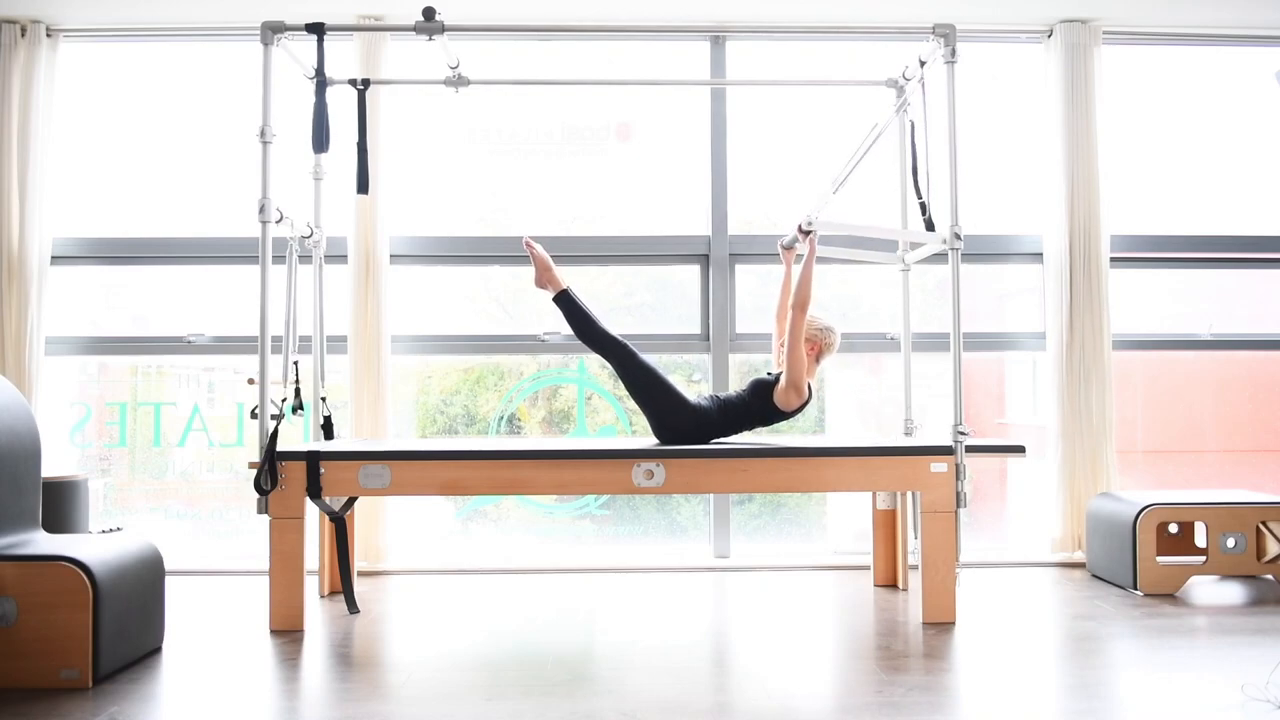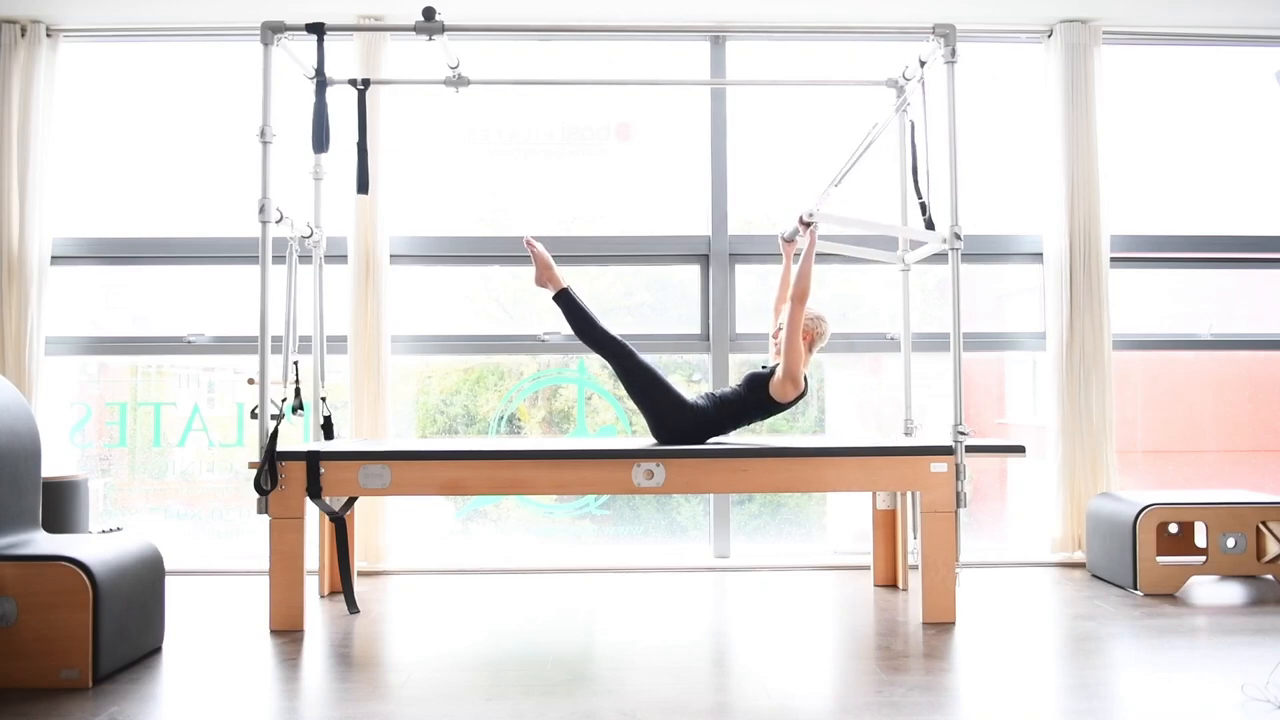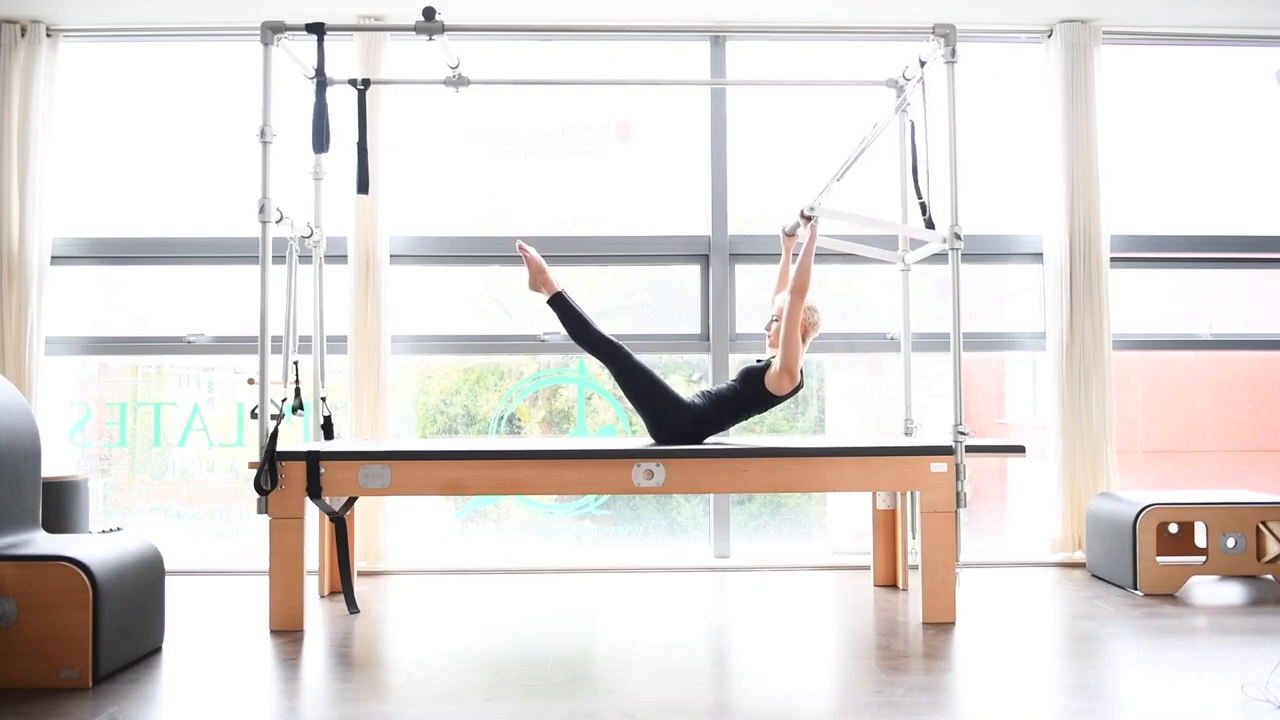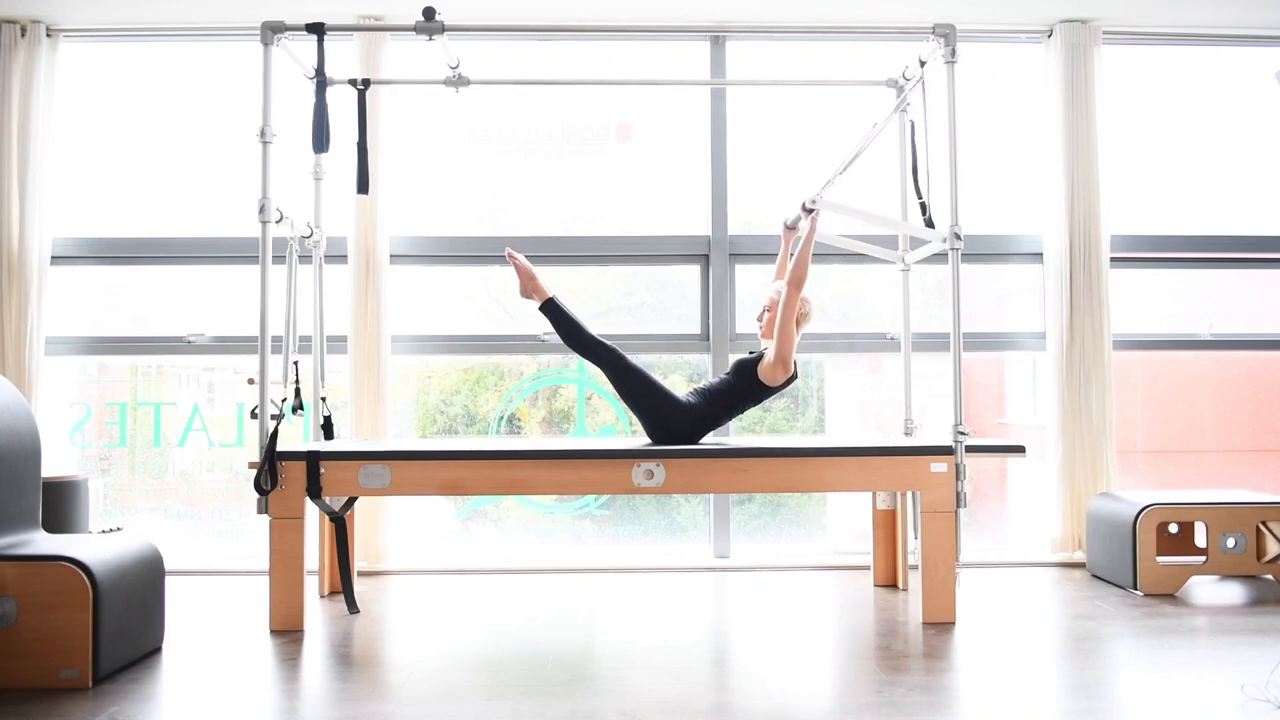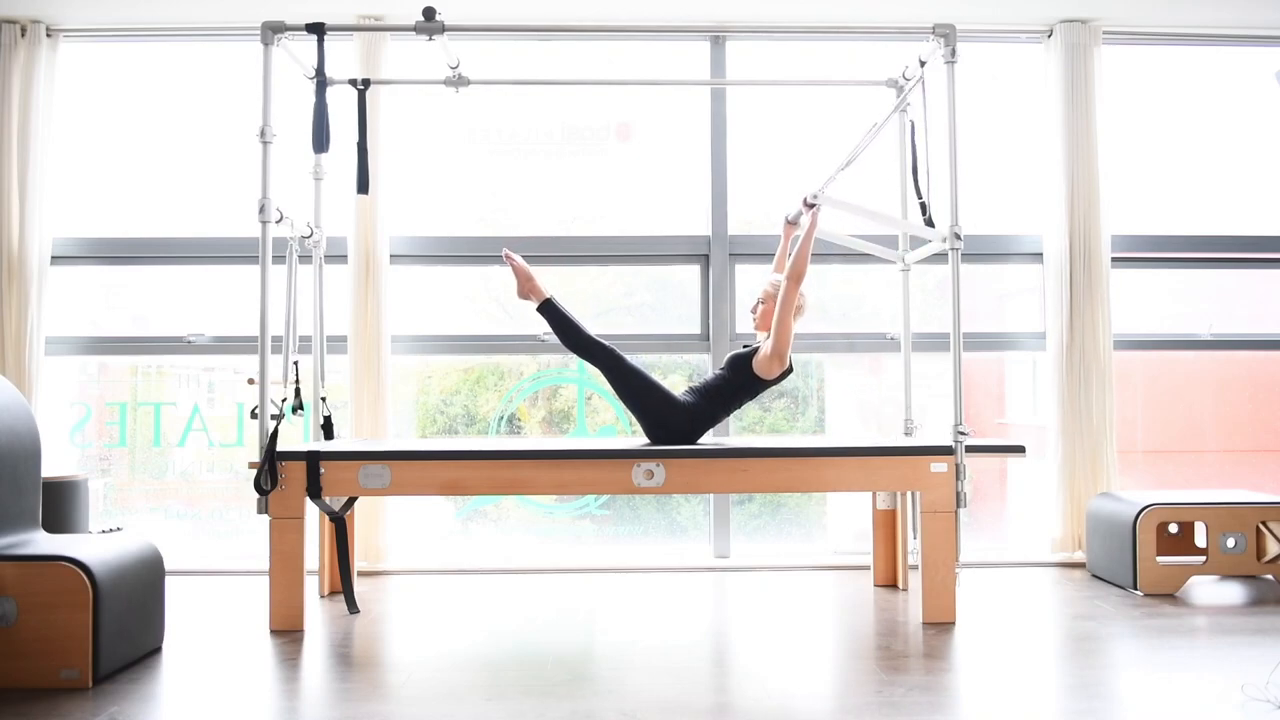
dt=0.4s
person 1, frame 1
left shoulder: (795, 389)
right shoulder: (785, 383)
left elbow: (798, 312)
right elbow: (783, 319)
left wrist: (810, 255)
right wrist: (788, 265)
left hip: (688, 424)
right hip: (688, 425)
left knee: (618, 350)
left ankle: (554, 283)
person 1, frame 2
left shoulder: (791, 380)
right shoulder: (780, 375)
left elbow: (798, 303)
right elbow: (783, 308)
left wrist: (810, 247)
right wrist: (788, 258)
left hip: (685, 424)
right hip: (685, 425)
left knee: (617, 350)
left ankle: (556, 282)
person 1, frame 3
left shoulder: (787, 372)
right shoulder: (775, 366)
left elbow: (796, 297)
right elbow: (783, 299)
left wrist: (810, 240)
right wrist: (787, 250)
left hip: (683, 424)
right hip: (684, 424)
left knee: (614, 352)
left ankle: (549, 286)
person 1, frame 4
left shoulder: (779, 363)
right shoulder: (769, 358)
left elbow: (793, 288)
right elbow: (780, 292)
left wrist: (810, 231)
right wrist: (786, 241)
left hip: (679, 424)
right hip: (679, 425)
left knee: (607, 353)
left ankle: (539, 291)
person 1, frame 5
left shoulder: (775, 356)
right shoulder: (763, 353)
left elbow: (792, 281)
right elbow: (777, 283)
left wrist: (810, 226)
right wrist: (786, 236)
left hip: (677, 423)
right hip: (678, 424)
left knee: (606, 355)
left ankle: (537, 292)
